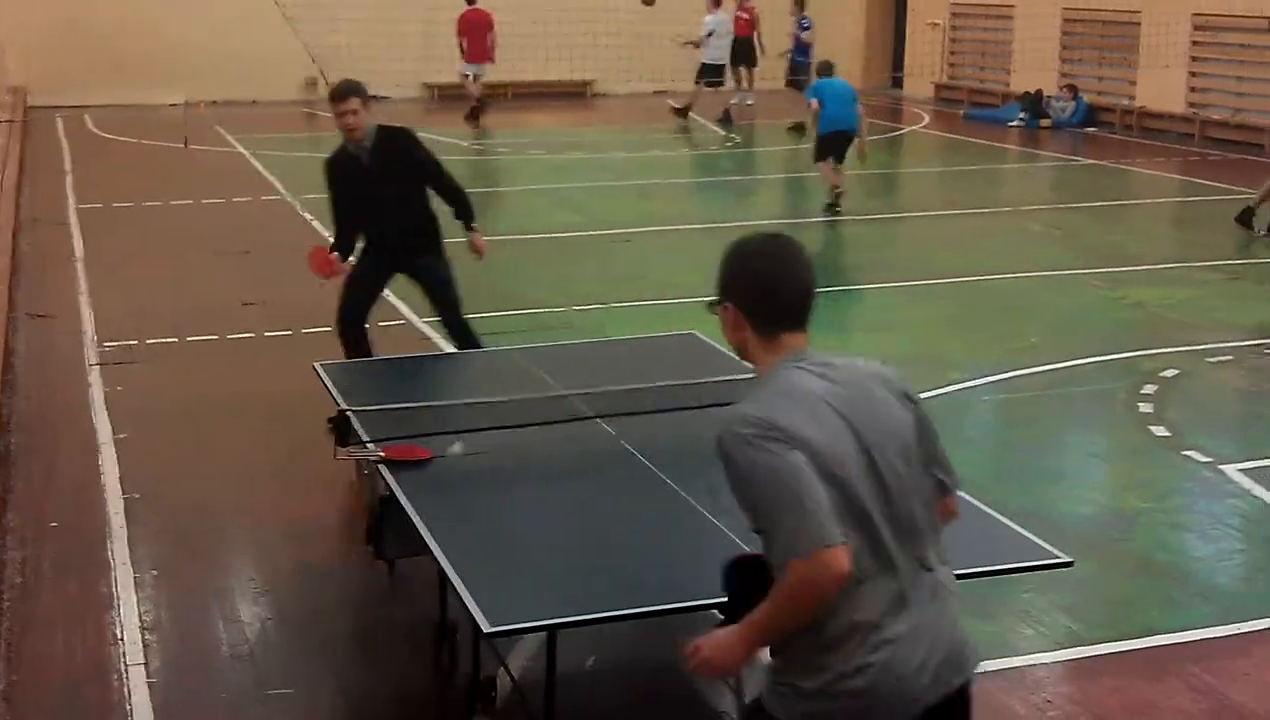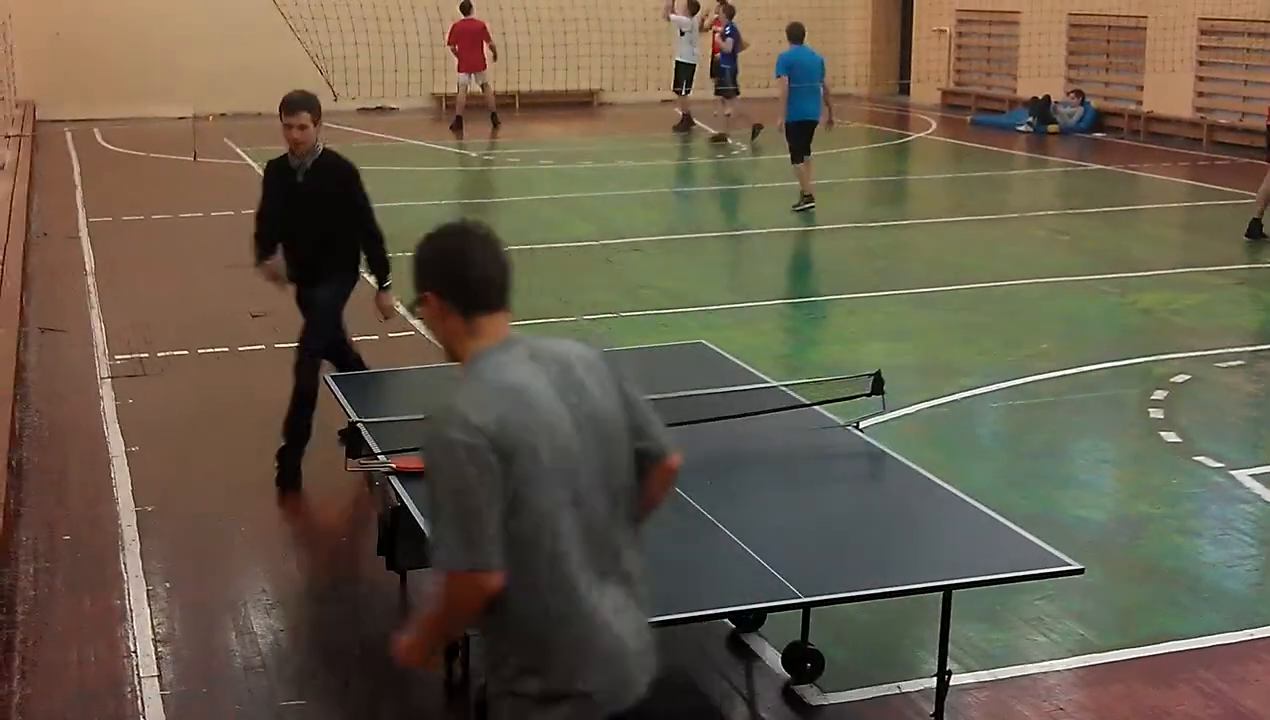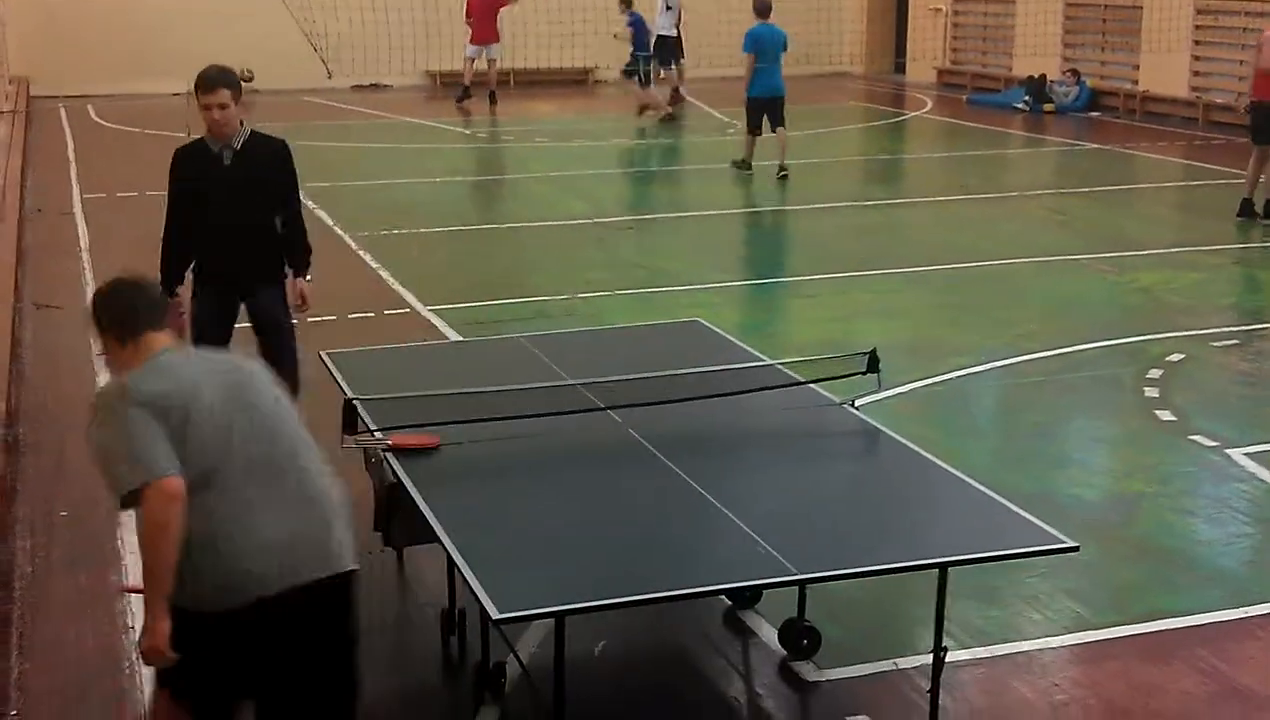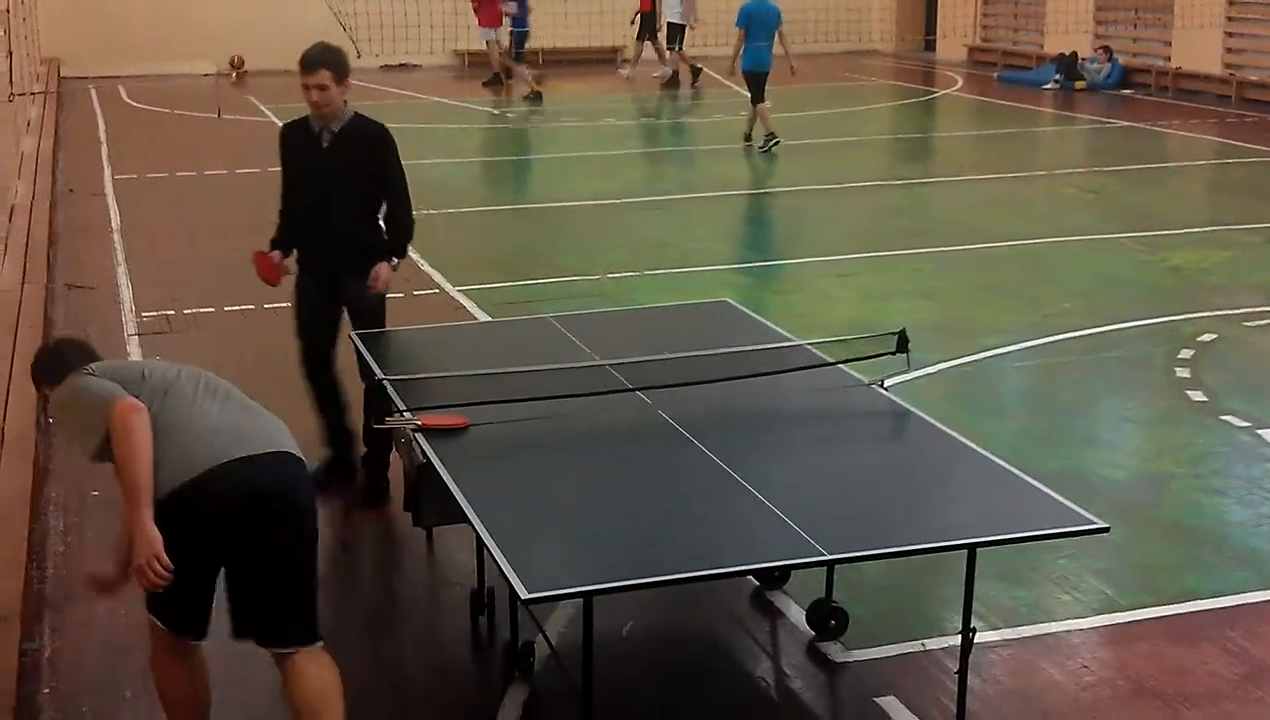
dt=0.7s
person 1, frame 1
left shoulder: (754, 427)
right shoulder: (881, 380)
left elbow: (827, 566)
right elbow: (945, 505)
left wrist: (741, 639)
right hip: (945, 665)
person 1, frame 2
left shoulder: (463, 423)
right shoulder: (585, 361)
left elbow: (479, 580)
right elbow: (664, 464)
left wrist: (422, 641)
right hip: (624, 648)
person 1, frame 3
left shoulder: (121, 399)
right shoulder: (247, 366)
left elbow: (166, 492)
left wrist: (157, 612)
left hip: (224, 583)
right hip: (326, 565)
person 1, frame 4
left shoulder: (73, 391)
right shoulder: (154, 374)
left elbow: (129, 413)
left wrist: (143, 527)
right wrist: (122, 569)
left hip: (197, 483)
right hip: (281, 467)
left knee: (172, 636)
right knee: (300, 649)
person 2, frame 1
left shoulder: (401, 142)
right shoulder: (337, 165)
left elbow: (443, 183)
right elbow: (346, 221)
left wrist: (469, 226)
right wrist: (339, 252)
left hip: (422, 246)
right hip: (378, 251)
left knee: (453, 321)
right knee: (348, 320)
person 2, frame 2
left shoulder: (340, 171)
right shoulder: (275, 172)
left elbow: (366, 229)
right elbow: (266, 227)
left wrist: (383, 283)
right wrist: (266, 258)
left hip: (334, 277)
right hip: (302, 279)
left knee: (306, 361)
right knee: (334, 348)
left ankle: (291, 455)
person 2, frame 3
left shoulder: (273, 151)
right shoulder: (186, 161)
left elbow: (291, 216)
right elbow: (180, 231)
left wrist: (300, 273)
right wrist: (169, 289)
left hip: (266, 281)
right hip: (211, 285)
left knee: (283, 373)
person 2, frame 4
left shoulder: (373, 138)
right shoulder: (292, 137)
left elbow: (399, 207)
right elbow: (291, 204)
left wrist: (389, 258)
right wrist: (281, 246)
left hip: (362, 271)
right hip: (312, 270)
left knee: (374, 371)
right knee: (316, 365)
left ankle: (376, 467)
right ankle: (341, 454)
